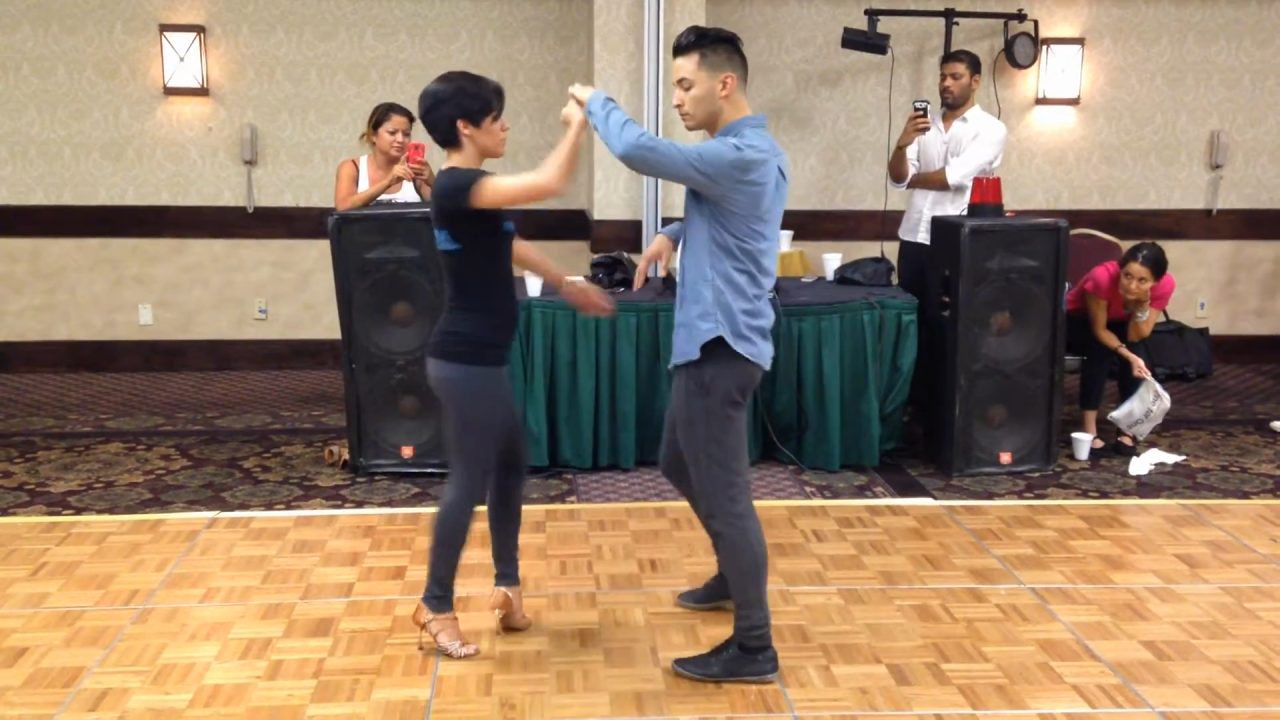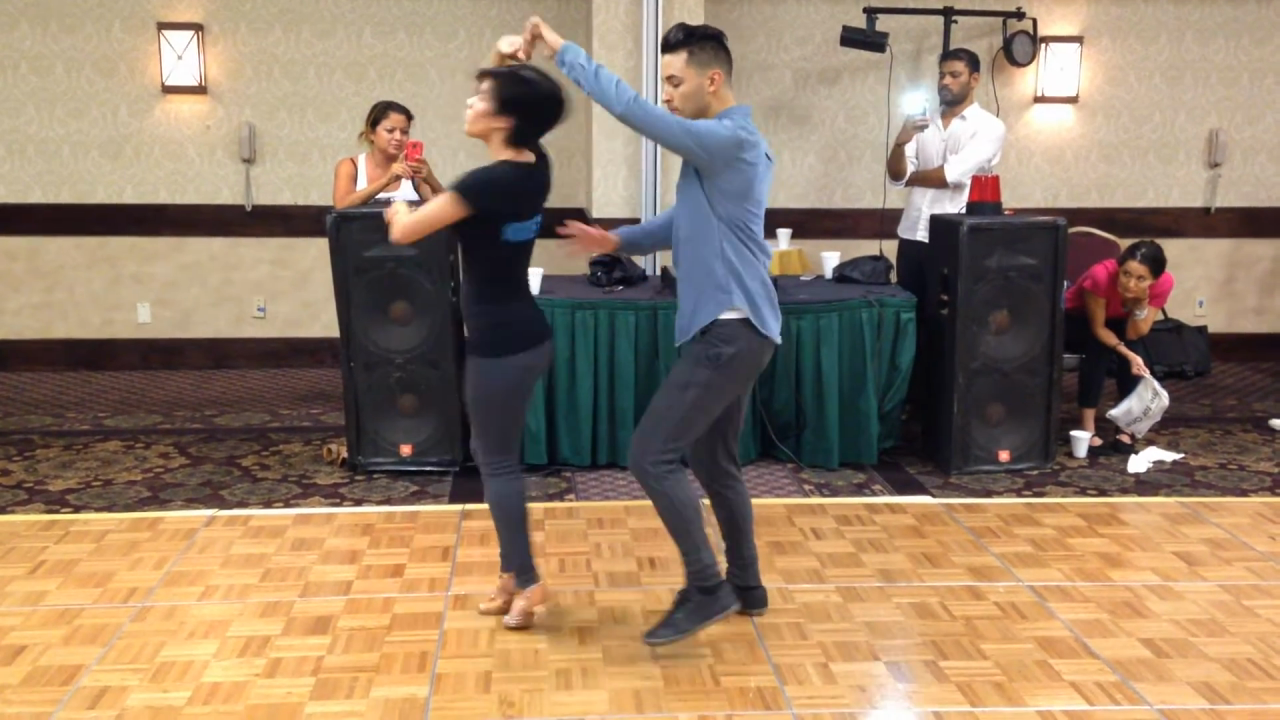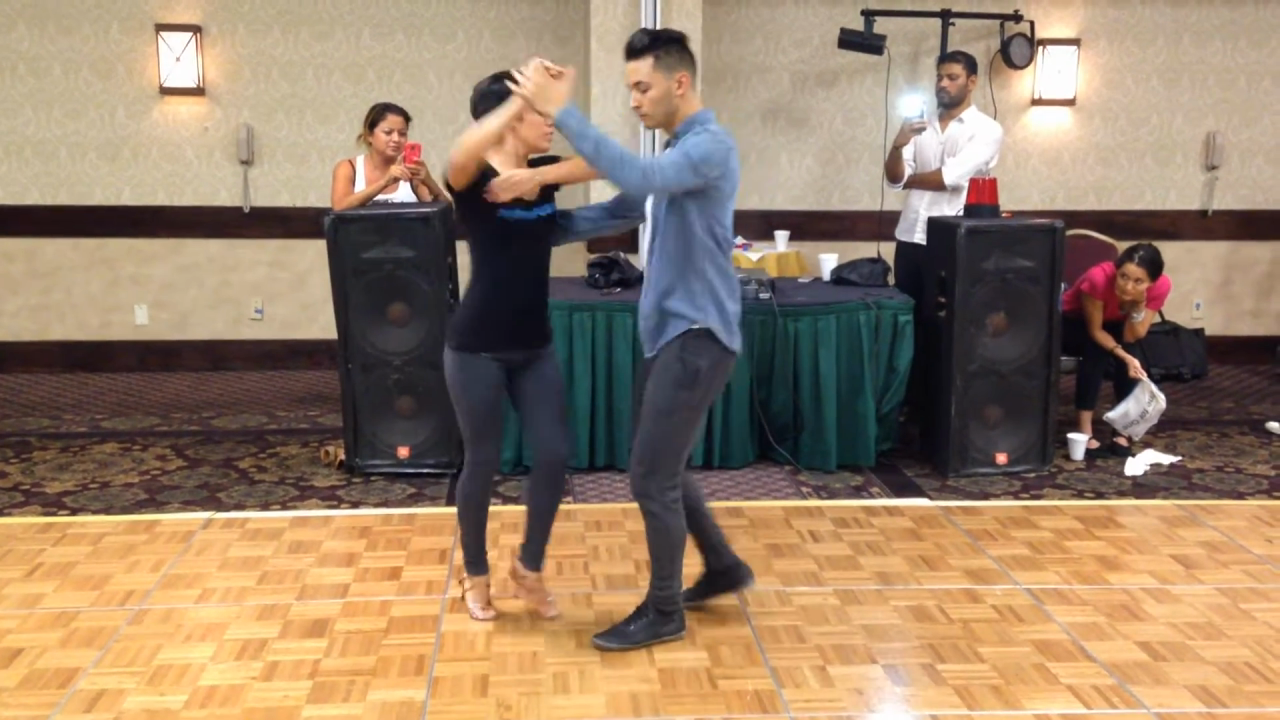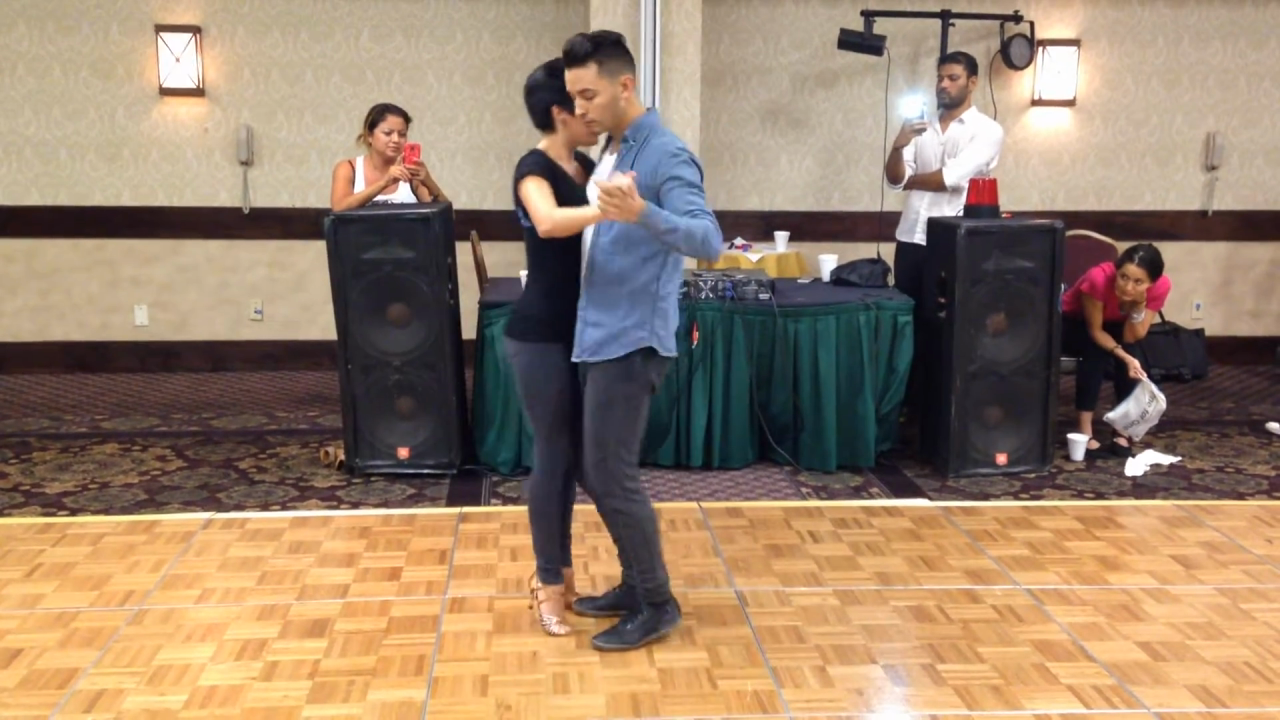
dt=0.4s
person 1, frame 1
left shoulder: (738, 157)
right shoulder: (753, 152)
left elbow: (636, 150)
left wrist: (595, 101)
right wrist: (671, 236)
left hip: (721, 346)
right hip: (710, 343)
left knee: (724, 495)
right knee: (680, 465)
left ankle: (753, 647)
right ankle: (733, 576)
person 1, frame 2
left shoulder: (730, 140)
right shoulder: (728, 144)
left elbow: (629, 109)
right elbow: (690, 221)
left wrist: (563, 50)
right wrist: (621, 240)
left hip: (729, 329)
right hip: (735, 328)
left knee: (651, 455)
right knee: (714, 460)
left ankle: (707, 587)
right ankle: (744, 584)
person 1, frame 3
left shoulder: (707, 147)
right shoulder: (677, 153)
left elbow: (637, 175)
right elbow: (618, 210)
left wrist: (561, 114)
left hip: (695, 337)
right hip: (670, 332)
left knee: (651, 476)
right knee: (663, 469)
left ankle: (664, 610)
right ankle: (723, 567)
person 1, frame 4
left shoulder: (666, 156)
right shoulder: (611, 151)
left elbow: (708, 241)
left wrist: (642, 215)
left hip: (633, 341)
right hip: (600, 336)
left knee: (613, 475)
right knee: (597, 471)
left ankle: (657, 603)
right ankle: (638, 584)
person 2, frame 1
left shoulder: (469, 192)
right shoulder: (461, 188)
left elbow: (505, 247)
right elbow: (547, 184)
left wrist: (566, 284)
right wrist: (575, 126)
left hip: (477, 355)
right hip: (471, 359)
left knee: (510, 463)
right knee: (471, 480)
left ankle: (507, 588)
right ankle: (436, 607)
person 2, frame 2
left shoulder: (484, 184)
right shoulder: (534, 166)
left elbow: (403, 232)
right elbow: (538, 117)
left wrist: (399, 208)
right wrist: (515, 63)
left hip: (499, 346)
right hip: (527, 337)
left knee: (497, 463)
right knee: (501, 457)
left ankle: (526, 582)
right ankle: (517, 576)
person 2, frame 3
left shoulder: (547, 173)
right shoulder: (469, 176)
right elbow: (464, 153)
left wrist: (536, 176)
right wrist: (521, 98)
left hip: (533, 346)
right hip: (476, 346)
left knee: (554, 455)
right knee: (482, 463)
left ankle: (531, 568)
right ankle: (475, 574)
person 2, frame 4
left shoulder: (585, 167)
right shoulder: (534, 169)
right elbow: (549, 223)
right wrist: (607, 208)
left hip: (572, 333)
right hip: (536, 336)
left knee: (574, 452)
right knee: (553, 456)
left ankle: (559, 568)
right ankle: (547, 582)
person 3, frame 1
left shoulder: (991, 128)
right shoulder: (925, 125)
left elbow: (955, 177)
right elbow: (897, 178)
left wrist: (912, 179)
right wrist: (901, 145)
right hip: (914, 236)
person 3, frame 2
left shoulder: (989, 125)
right shoulder: (924, 122)
left elbow: (954, 173)
right elbow: (896, 174)
left wrist: (910, 178)
right wrist: (900, 143)
right hip: (913, 235)
right ankle: (912, 391)
person 3, frame 3
left shoulder: (986, 129)
right shoulder: (921, 125)
left elbow: (951, 177)
right elbow: (894, 178)
left wrist: (909, 179)
right wrist: (897, 146)
right hip: (911, 237)
right ankle: (911, 395)
person 3, frame 4
left shoulder: (987, 130)
right shoulder: (922, 125)
left elbow: (952, 177)
right elbow: (894, 179)
left wrist: (909, 180)
right wrist: (898, 146)
right hip: (911, 238)
right ankle: (910, 396)
person 4, frame 1
left shoulder: (1165, 285)
right shoulder: (1102, 277)
left elbow: (1135, 337)
right elbow: (1098, 329)
left wrist: (1143, 304)
right wrist: (1129, 356)
left hip: (1119, 325)
right hip: (1077, 323)
left knee: (1135, 348)
right knee: (1101, 349)
left ankle: (1126, 429)
right ankle: (1089, 430)
person 4, frame 2
left shoulder: (1164, 283)
right shoulder: (1101, 275)
left elbow: (1134, 335)
right elbow: (1097, 328)
left wrist: (1142, 302)
right wrist: (1127, 354)
left hip: (1117, 322)
right hip: (1075, 321)
left knee: (1134, 346)
right knee: (1099, 347)
right ankle: (1087, 428)
person 4, frame 3
left shoulder: (1161, 286)
right shoulder: (1098, 277)
left elbow: (1131, 337)
right elbow: (1094, 330)
left wrist: (1139, 305)
right wrist: (1125, 357)
left hip: (1114, 325)
right hip: (1073, 324)
left knee: (1130, 348)
right knee: (1097, 349)
left ankle: (1122, 430)
right ankle: (1084, 431)
person 4, frame 4
left shoulder: (1161, 286)
right shoulder: (1099, 278)
left elbow: (1131, 338)
right elbow: (1094, 330)
left wrist: (1139, 305)
right wrist: (1125, 357)
left hip: (1114, 326)
right hip: (1073, 324)
left knee: (1131, 349)
right knee: (1097, 350)
left ankle: (1123, 429)
right ankle: (1084, 432)
